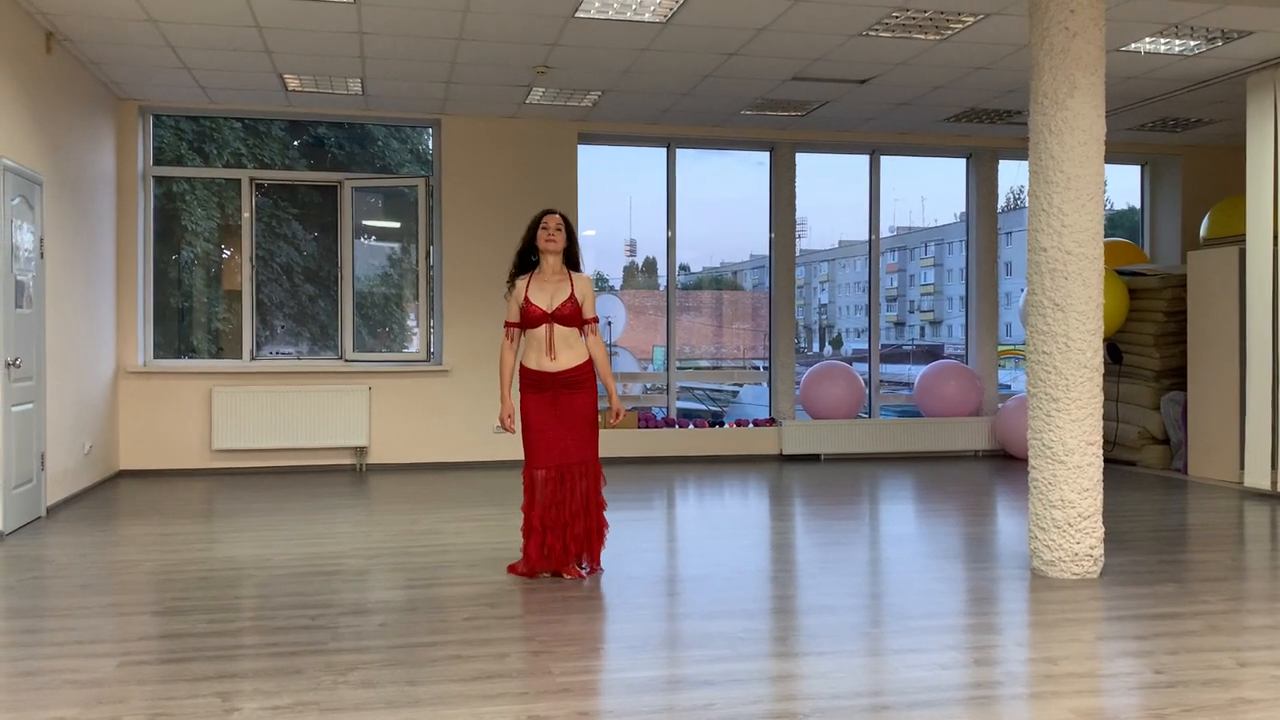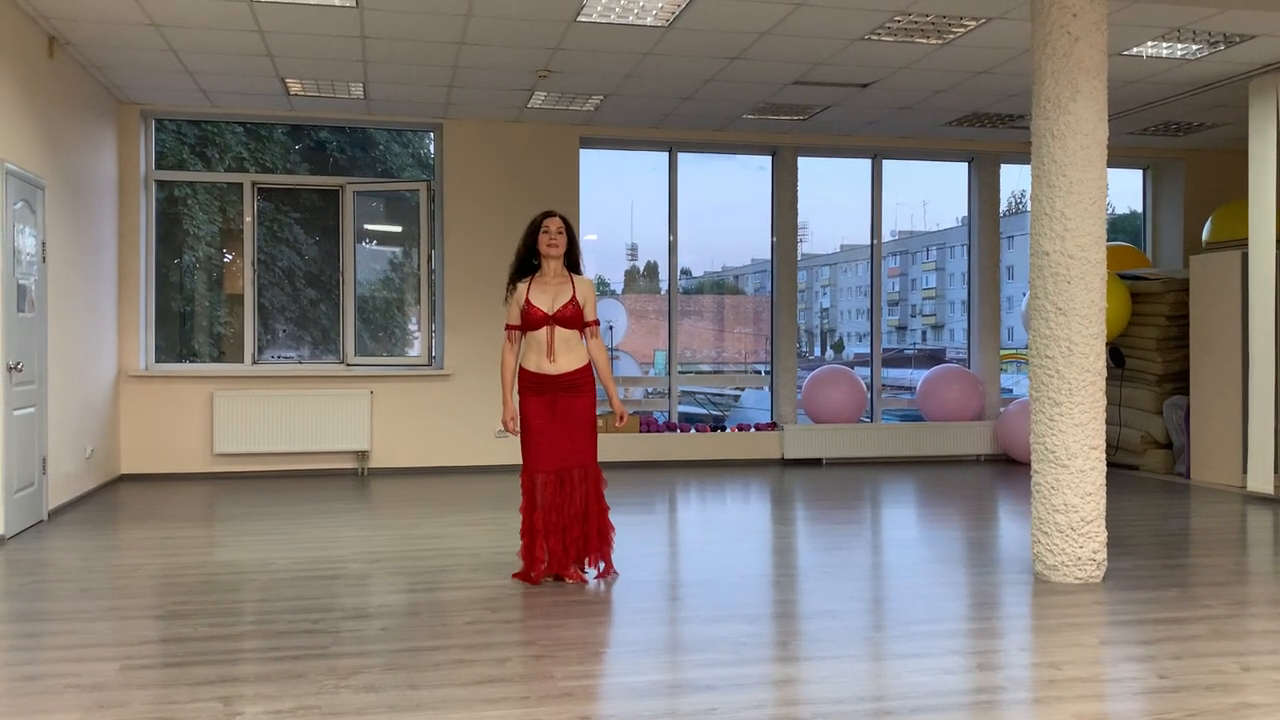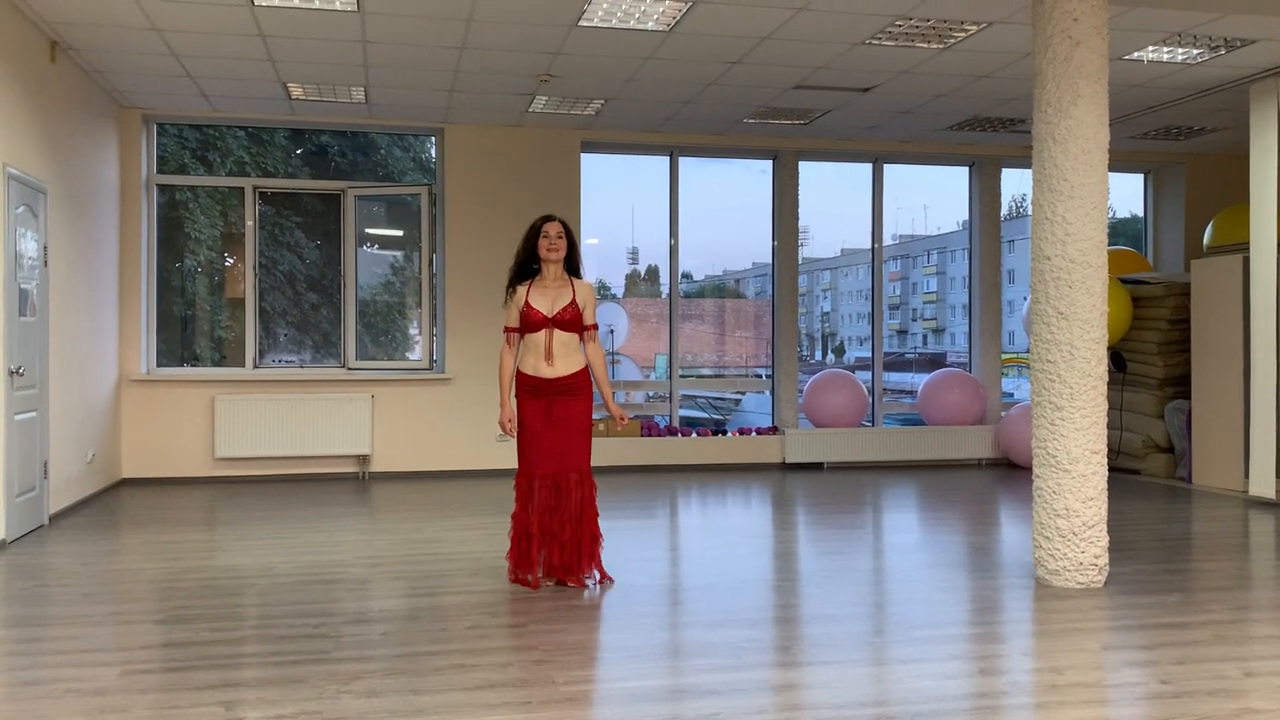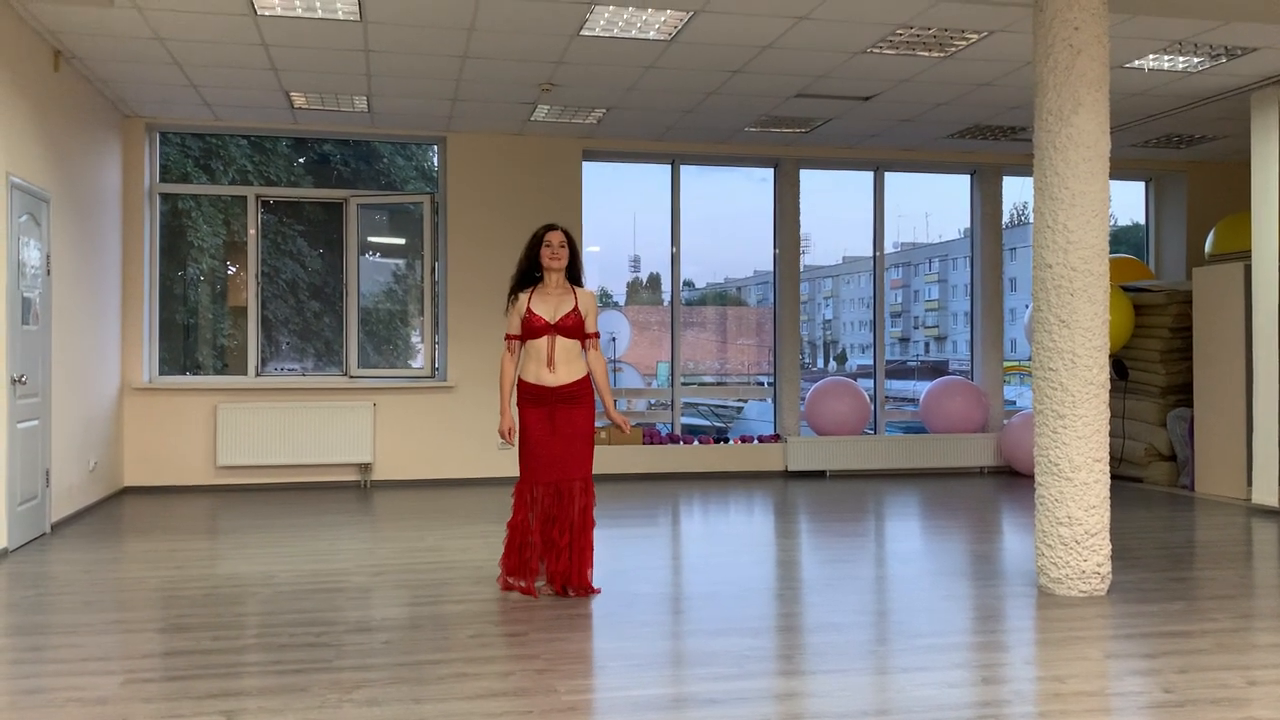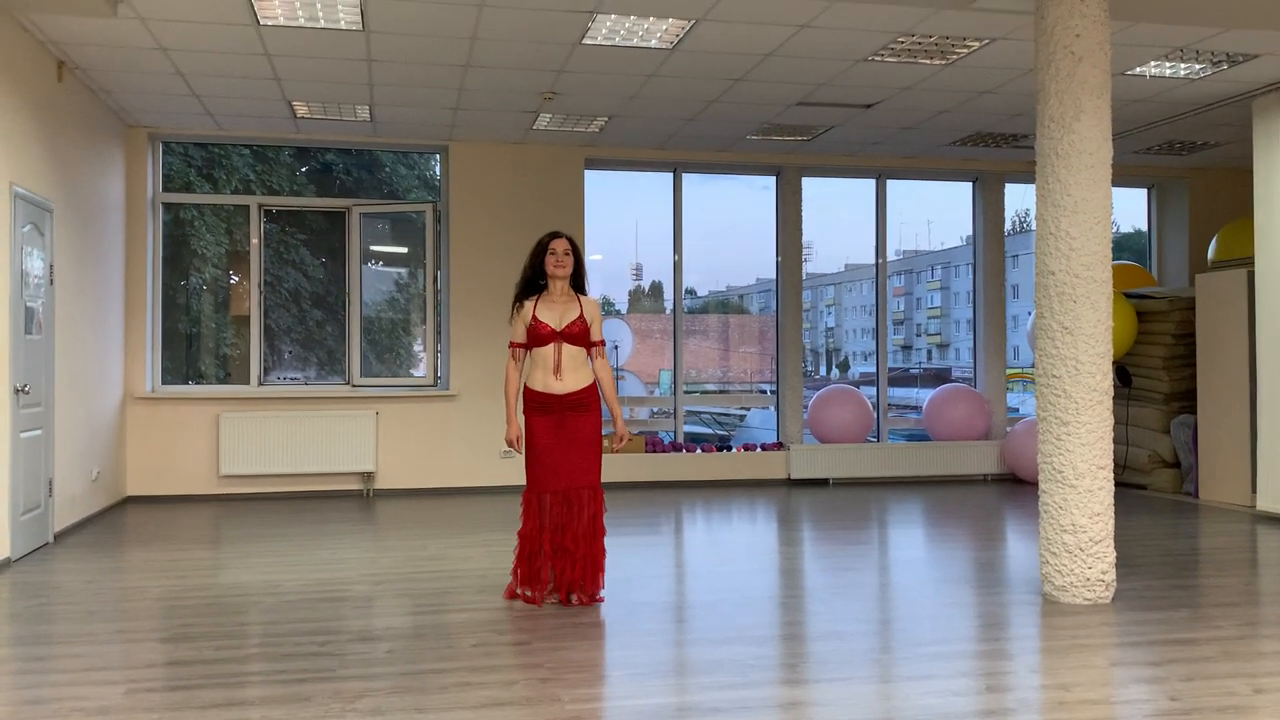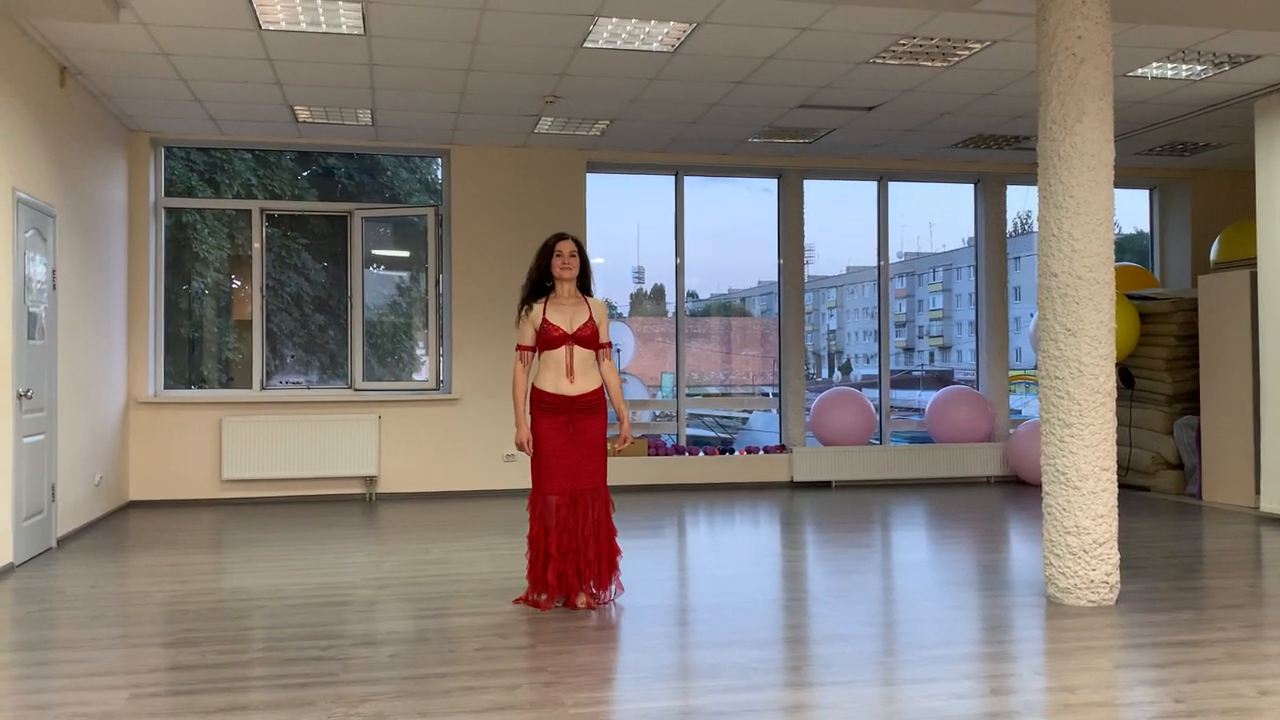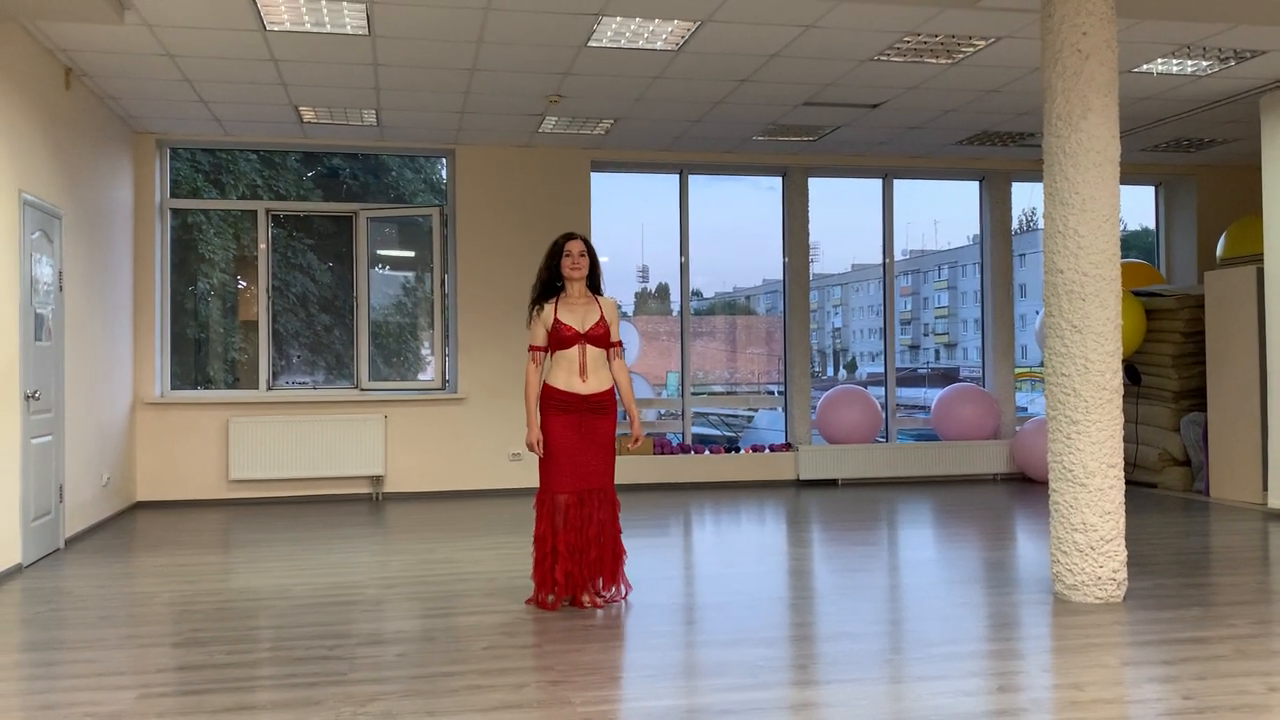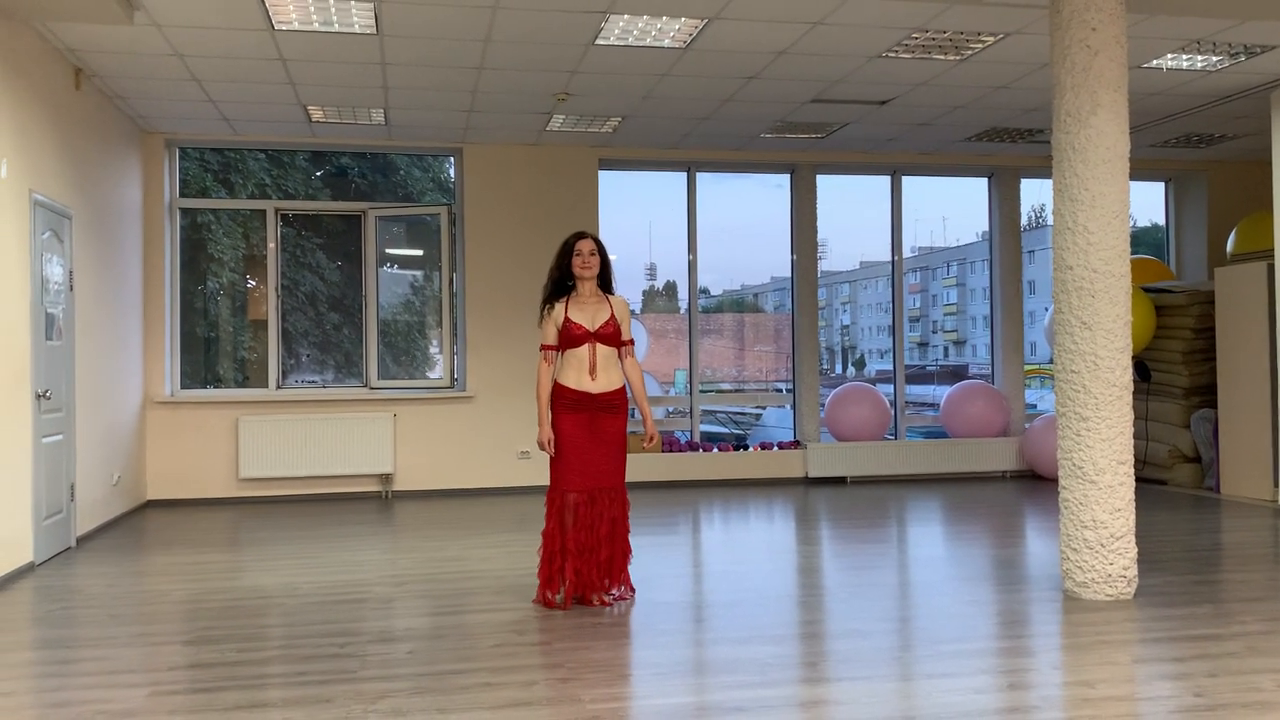
dt=0.3s
person 1, frame 1
left shoulder: (581, 284)
right shoulder: (519, 286)
left elbow: (594, 339)
right elbow: (510, 344)
left wrist: (612, 393)
right wrist: (505, 399)
left hip: (578, 385)
right hip: (535, 388)
left knee: (577, 468)
right knee: (541, 469)
left ankle: (572, 557)
right ankle: (541, 556)
person 1, frame 2
left shoulder: (583, 287)
right shoulder: (520, 289)
left elbow: (595, 342)
right elbow: (510, 346)
left wrist: (613, 397)
right wrist: (507, 402)
left hip: (577, 388)
right hip: (534, 391)
left knee: (577, 471)
right knee: (540, 472)
left ankle: (572, 561)
right ankle: (542, 561)
person 1, frame 3
left shoulder: (583, 291)
right shoulder: (520, 292)
left elbow: (592, 347)
right elbow: (509, 349)
left wrist: (610, 400)
right wrist: (505, 403)
left hip: (573, 392)
right hip: (531, 394)
left knee: (573, 475)
right knee: (537, 476)
left ankle: (571, 565)
right ankle: (539, 563)
person 1, frame 4
left shoulder: (585, 299)
right shoulder: (522, 300)
left elbow: (594, 355)
right elbow: (510, 356)
left wrist: (611, 408)
right wrist: (505, 411)
left hip: (576, 400)
right hip: (533, 402)
left knee: (574, 483)
right knee: (538, 483)
left ankle: (572, 573)
right ankle: (539, 571)
person 1, frame 5
left shoulder: (589, 307)
right shoulder: (526, 308)
left elbow: (600, 362)
right elbow: (514, 364)
left wrist: (618, 417)
right wrist: (511, 419)
left hip: (583, 408)
right hip: (540, 409)
left knee: (582, 491)
right knee: (545, 491)
left ankle: (578, 582)
right ankle: (543, 581)
person 1, frame 6
left shoulder: (597, 309)
right shoulder: (534, 310)
left elbow: (607, 364)
right elbow: (521, 367)
left wrist: (624, 417)
right wrist: (520, 422)
left hip: (591, 410)
right hip: (548, 410)
left knee: (589, 493)
right knee: (551, 494)
left ankle: (584, 585)
right ankle: (550, 585)
person 1, frame 7
left shoulder: (608, 308)
right shoulder: (545, 310)
left elbow: (618, 363)
right elbow: (534, 367)
left wrist: (634, 416)
right wrist: (532, 423)
left hip: (601, 410)
right hip: (559, 409)
left knee: (597, 493)
right knee: (560, 492)
left ankle: (591, 583)
right ankle: (558, 584)
person 1, frame 8
left shoulder: (618, 307)
right shoulder: (555, 310)
left elbow: (629, 362)
right elbow: (546, 366)
left wrist: (647, 416)
right wrist: (543, 422)
left hip: (611, 408)
right hip: (569, 408)
left knee: (607, 491)
right knee: (570, 491)
left ankle: (603, 581)
right ankle: (568, 582)
